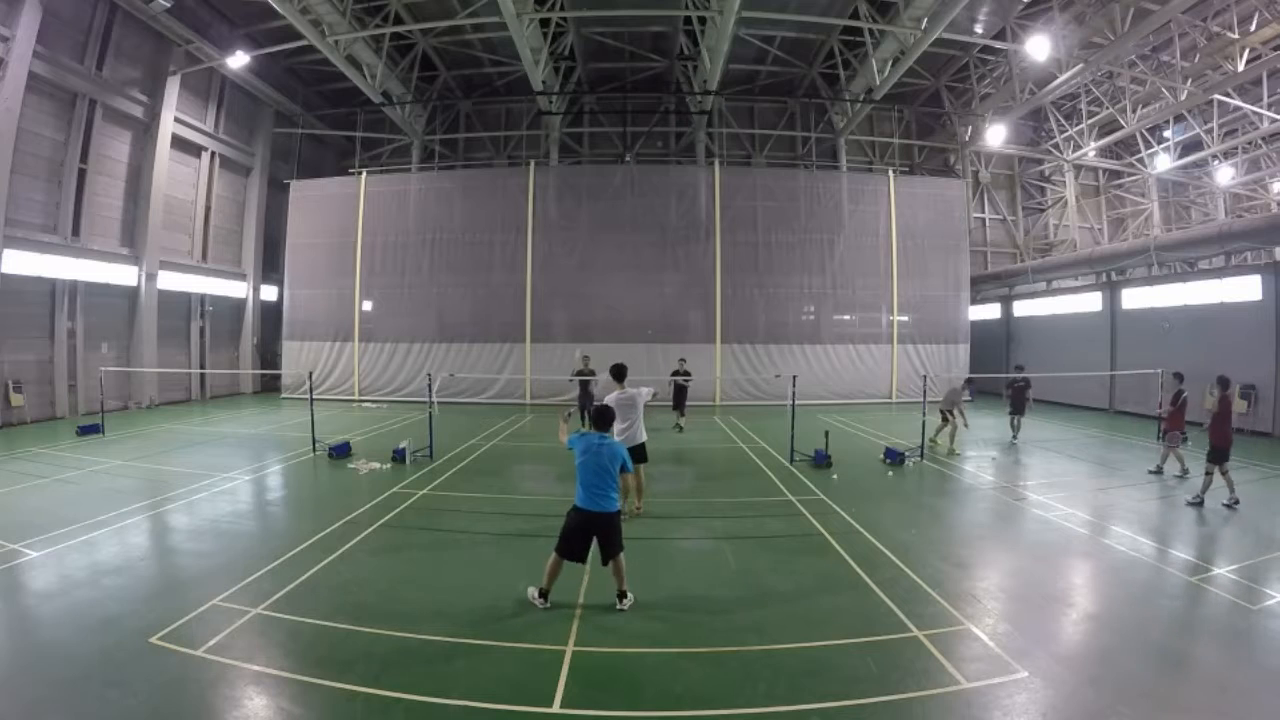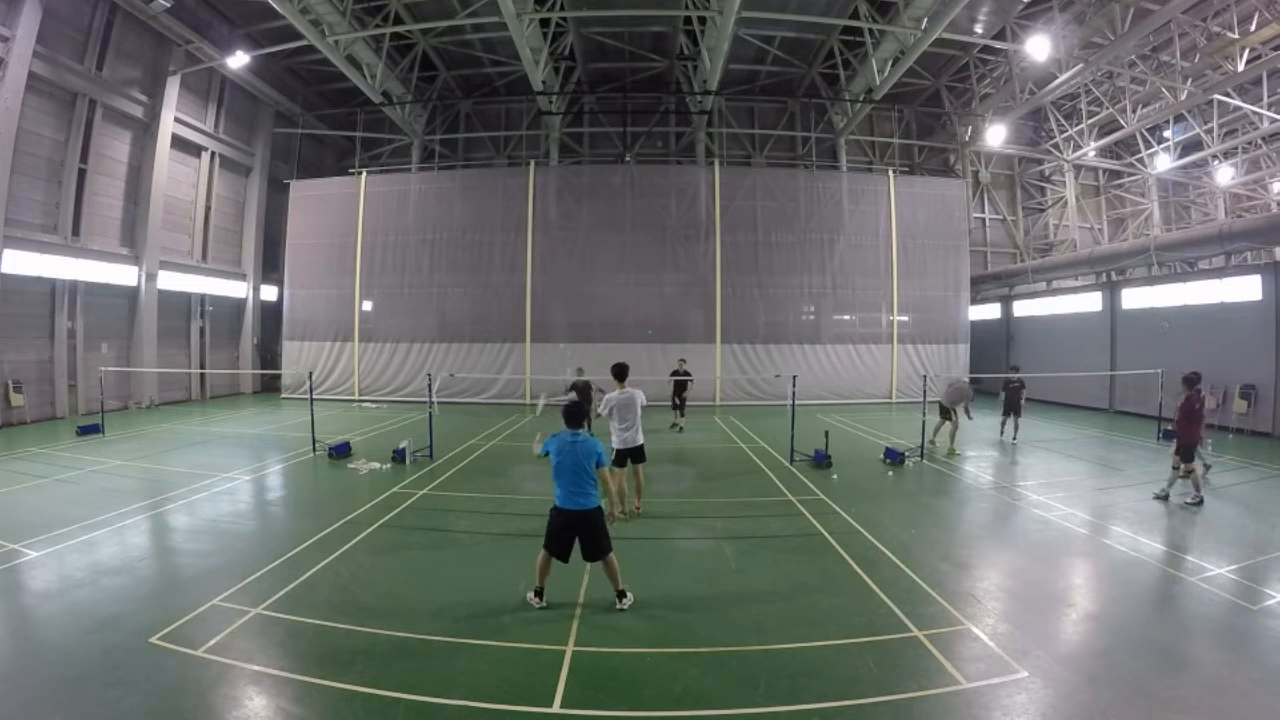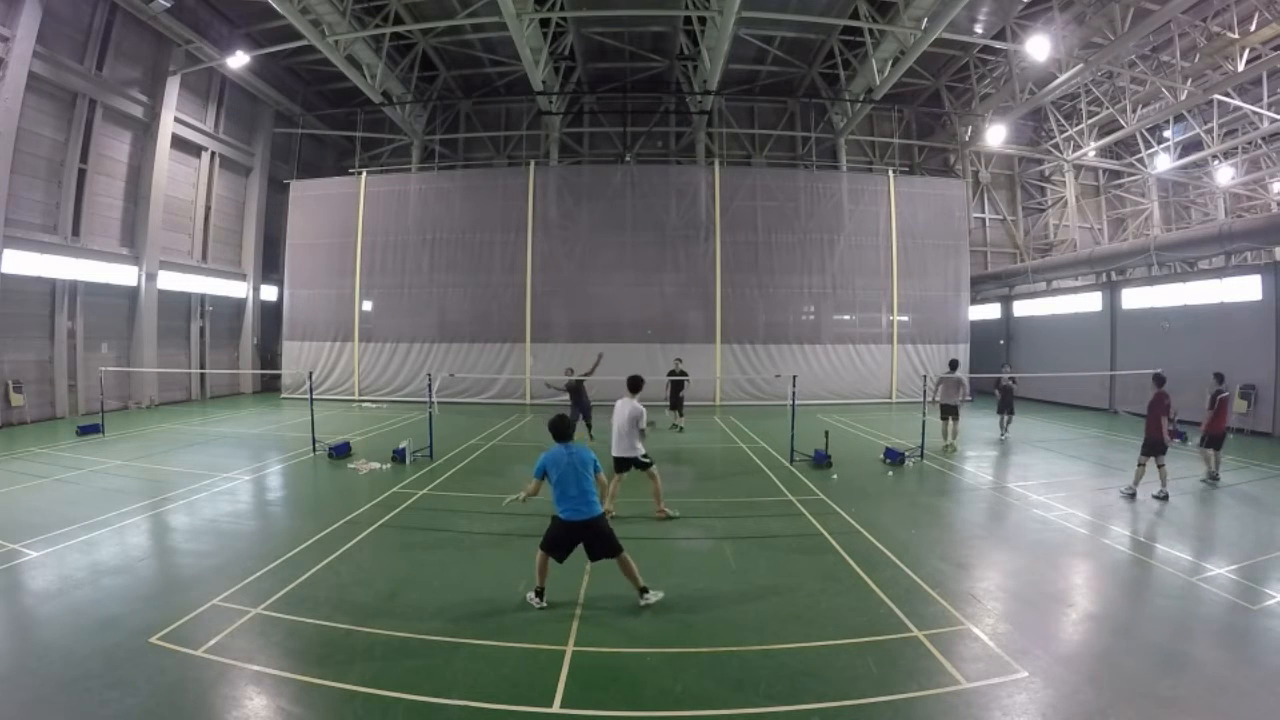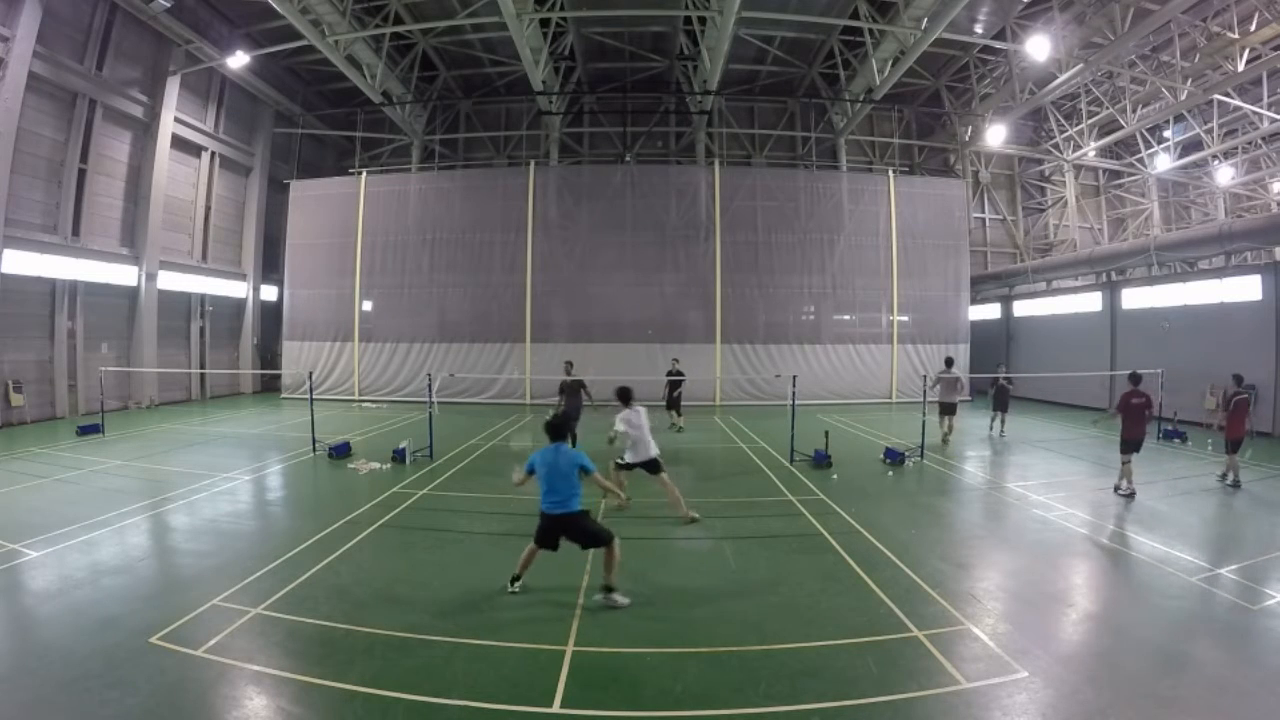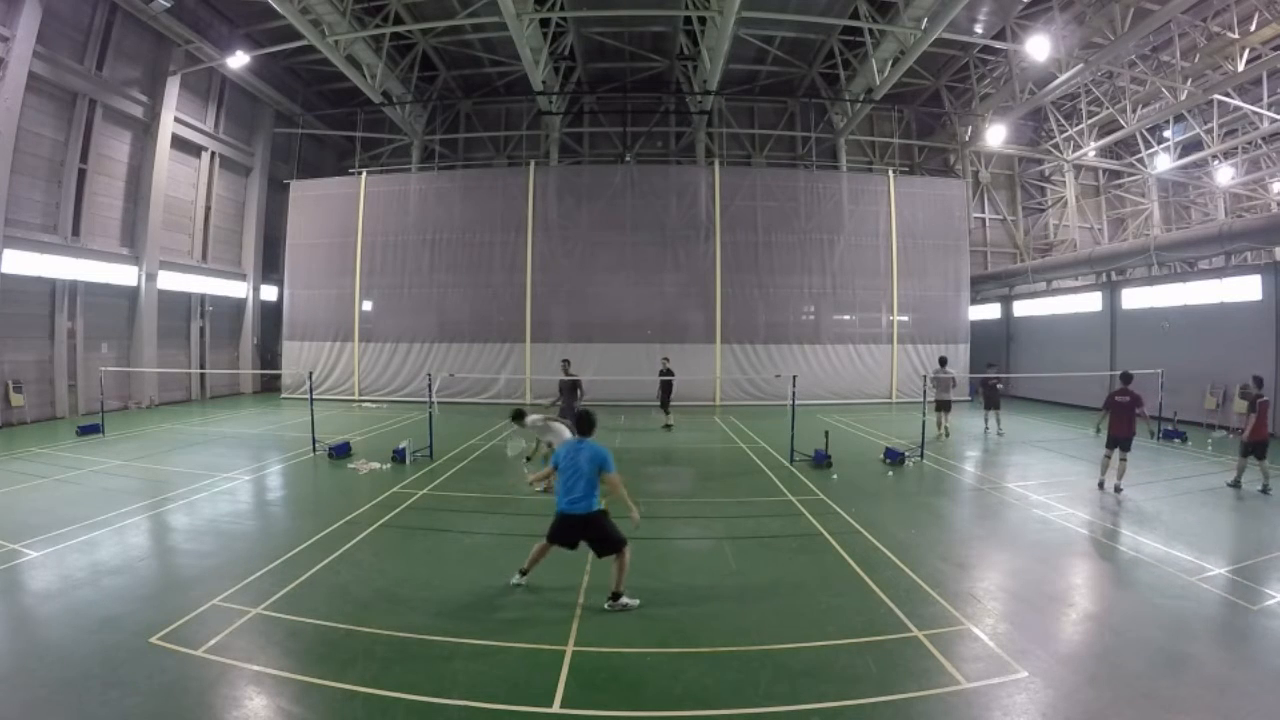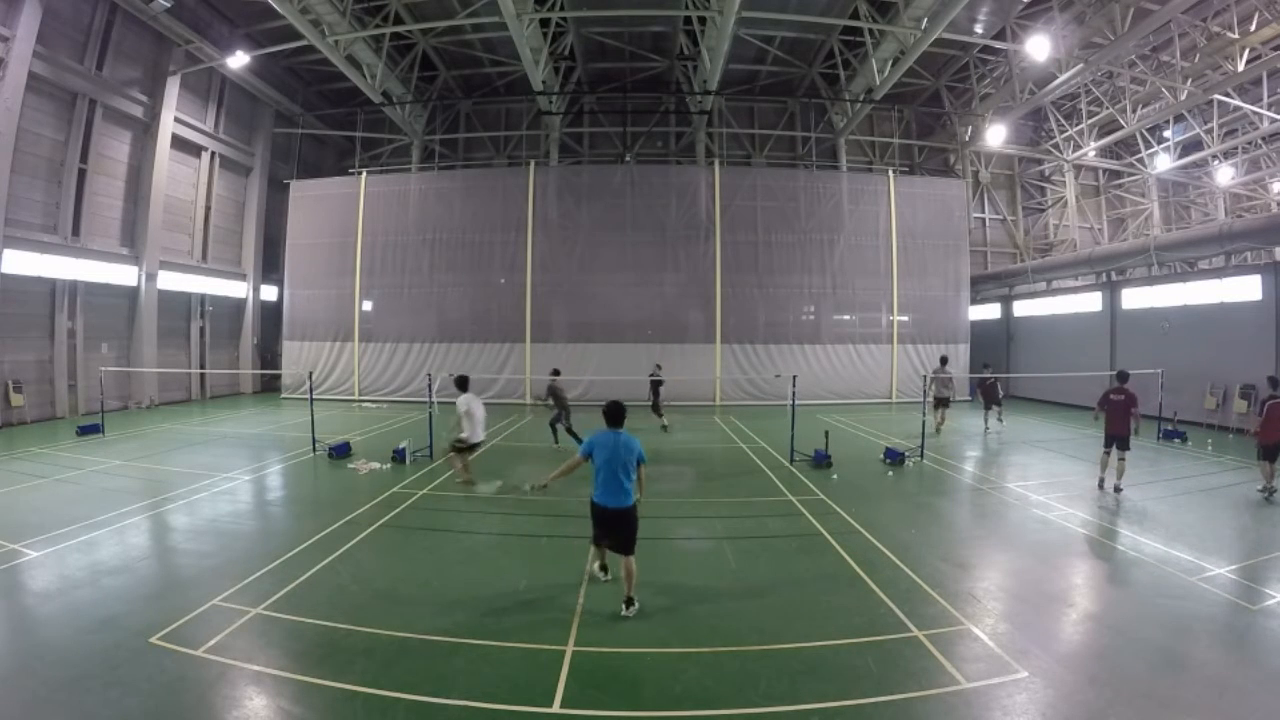
dt=0.5s
person 1, frame 1
left shoulder: (581, 441)
right shoulder: (620, 450)
left elbow: (562, 437)
left wrist: (563, 420)
right wrist: (623, 506)
left hip: (582, 511)
right hip: (610, 512)
left knee: (559, 553)
right knee: (616, 554)
left ankle: (542, 595)
right ankle: (622, 596)
person 1, frame 2
left shoulder: (553, 442)
right shoulder: (595, 446)
left elbow: (537, 451)
right elbow: (605, 480)
left wrist: (537, 441)
right wrist: (613, 507)
left hip: (562, 509)
right hip: (590, 510)
left knee: (547, 551)
right knee: (605, 554)
left ankle: (538, 594)
right ankle: (621, 596)
person 1, frame 3
left shoulder: (546, 458)
right shoulder: (587, 454)
left elbow: (534, 491)
right elbow: (603, 484)
left wrist: (522, 495)
right wrist: (599, 503)
left hip: (565, 520)
right hip: (593, 517)
left knee: (544, 552)
right knee: (619, 554)
left ankle: (539, 595)
right ankle: (645, 592)
person 1, frame 4
left shoulder: (537, 456)
right shoulder: (577, 456)
left elbow: (519, 481)
right elbow: (600, 482)
left wrist: (515, 475)
right wrist: (618, 493)
left hip: (548, 515)
right hip: (573, 514)
left knee: (535, 545)
right knee: (611, 543)
left ankle: (515, 580)
right ankle: (608, 590)
person 1, frame 5
left shoulder: (563, 449)
right shoulder: (600, 452)
left elbow: (546, 473)
right elbow: (614, 483)
left wrist: (532, 479)
right wrist: (632, 509)
left hip: (565, 512)
right hip: (590, 513)
left knee: (548, 542)
right knee: (622, 549)
left ankle: (522, 574)
right ankle: (616, 598)
person 1, frame 6
left shoulder: (595, 440)
right shoulder: (634, 444)
left elbow: (573, 464)
right elbow: (640, 475)
left wrist: (547, 480)
right wrist: (640, 493)
left hip: (600, 504)
right hip: (626, 506)
left knee: (600, 540)
right knee: (627, 554)
left ankle: (602, 569)
right ankle: (629, 601)
